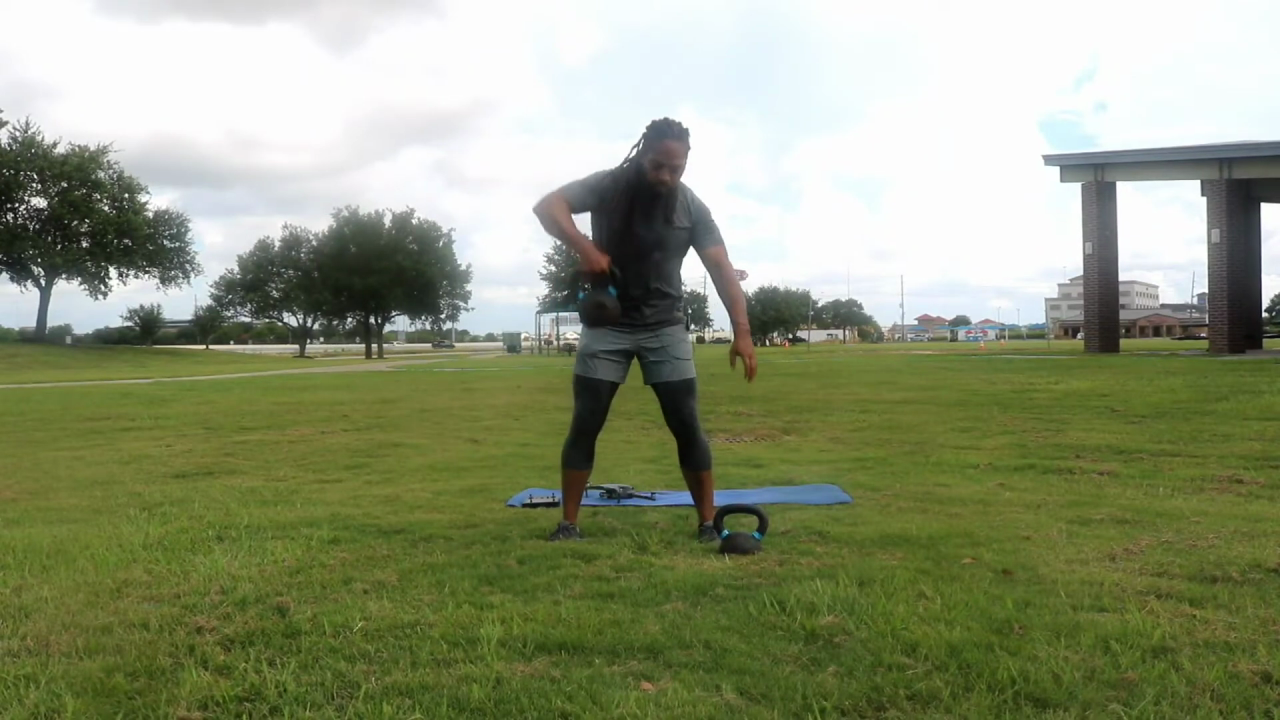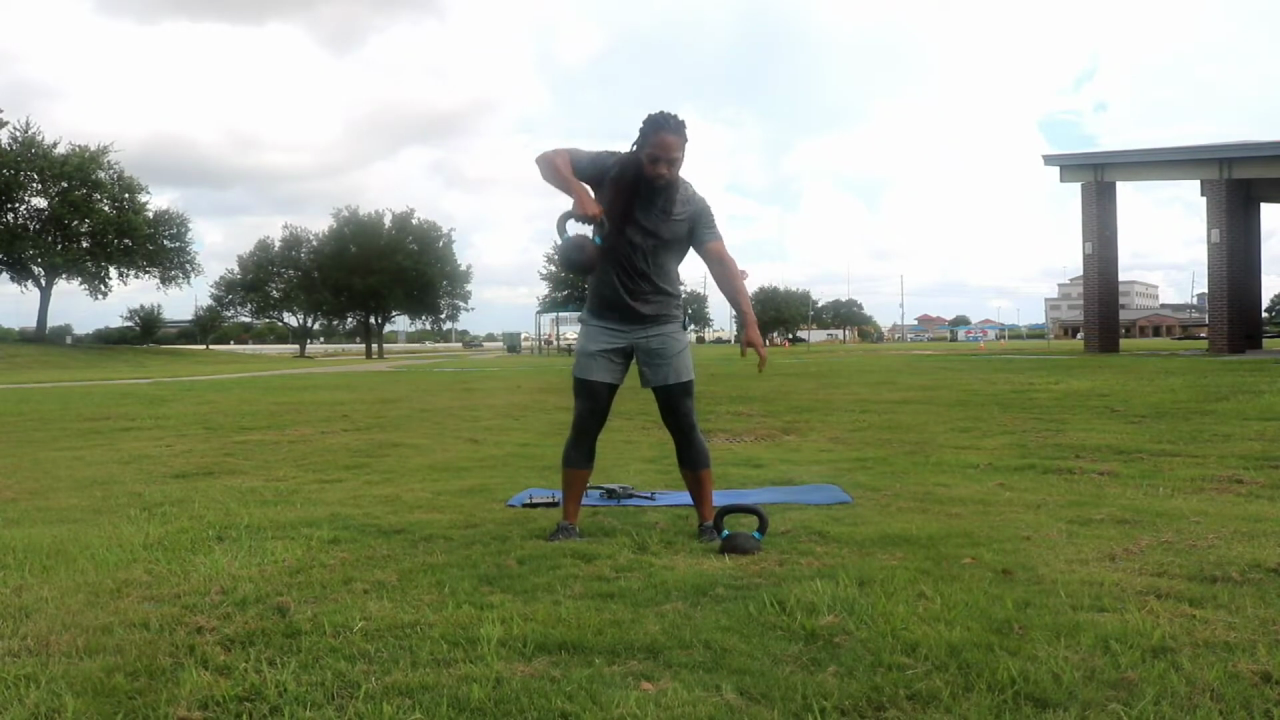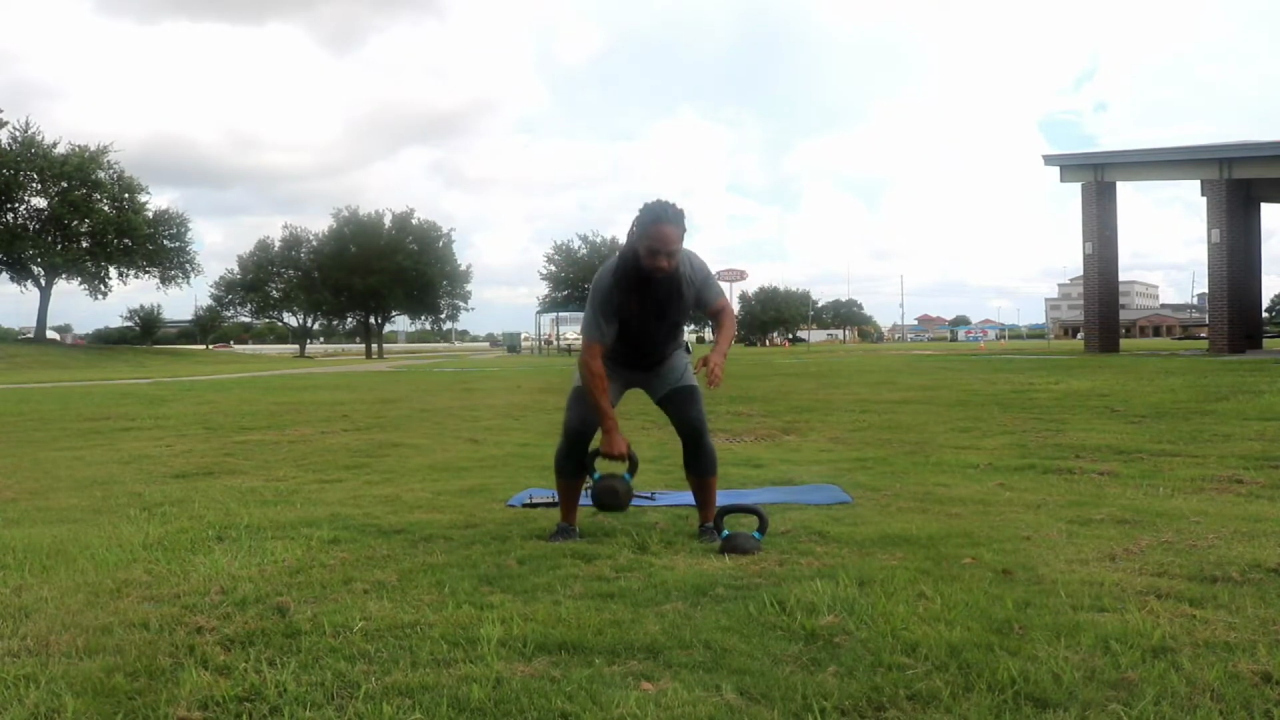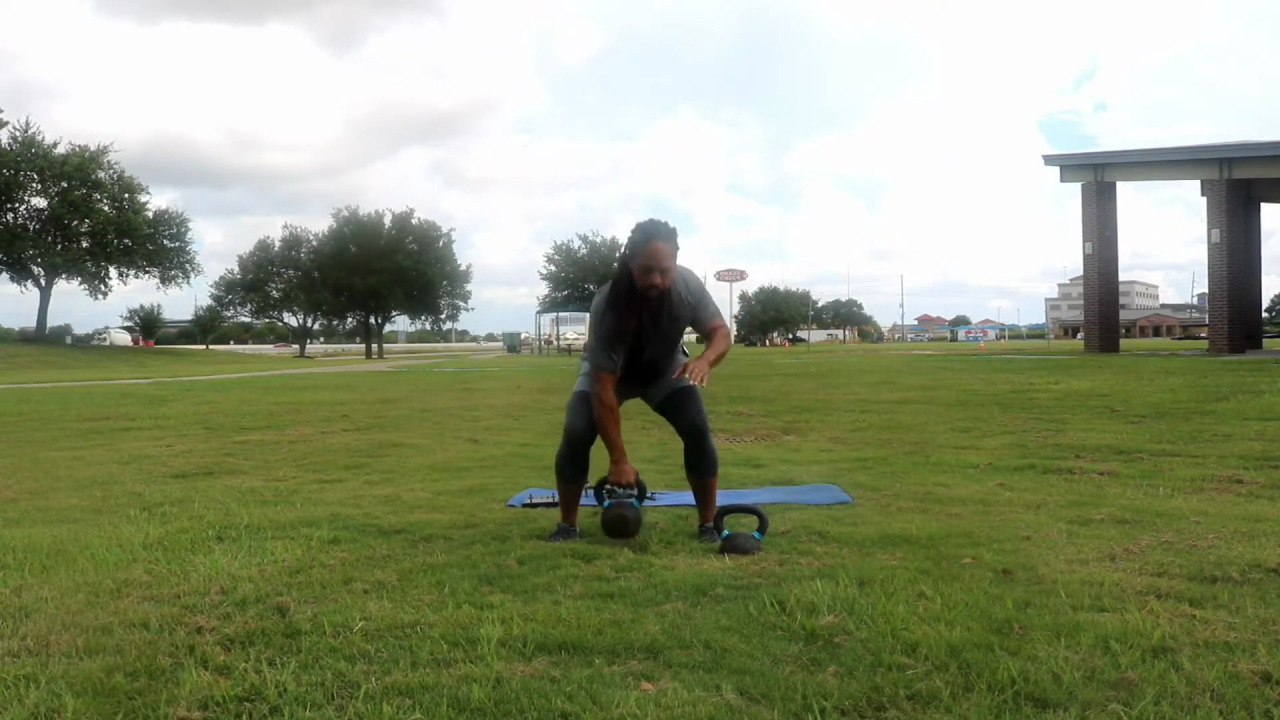
dt=0.4s
person 1, frame 1
left shoulder: (692, 207)
right shoulder: (610, 186)
left elbow: (721, 269)
right elbow: (546, 206)
left wrist: (742, 332)
right wrist: (584, 248)
left hip: (665, 328)
right hip: (607, 325)
left knee: (686, 424)
right knee: (585, 424)
left ankle: (708, 523)
right ankle: (568, 524)
person 1, frame 2
left shoulder: (691, 203)
right shoulder: (612, 172)
left elbow: (721, 263)
right elbow: (548, 160)
left wrist: (749, 322)
right wrist: (578, 192)
left hip: (662, 325)
right hip: (605, 323)
left knee: (683, 425)
right knee: (585, 424)
left ankle: (708, 523)
right ankle: (568, 524)
person 1, frame 3
left shoulder: (693, 269)
right shoulder: (610, 279)
left elbow: (723, 312)
right elbow: (591, 359)
left wrist: (719, 350)
right wrist: (611, 431)
left hip: (666, 357)
right hip: (612, 361)
left knee: (696, 427)
right knee: (576, 430)
left ankle: (708, 524)
right ankle: (567, 525)
person 1, frame 4
left shoulder: (689, 287)
right shoulder: (608, 305)
left elbow: (720, 332)
right elbow: (603, 391)
left wrist: (705, 359)
right wrist: (619, 459)
left hip: (666, 369)
right hip: (610, 372)
left knee: (697, 429)
right knee: (575, 433)
left ankle: (708, 526)
right ankle: (567, 524)
